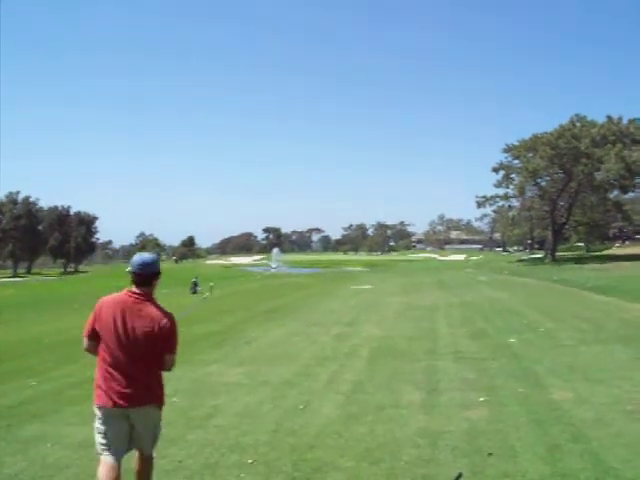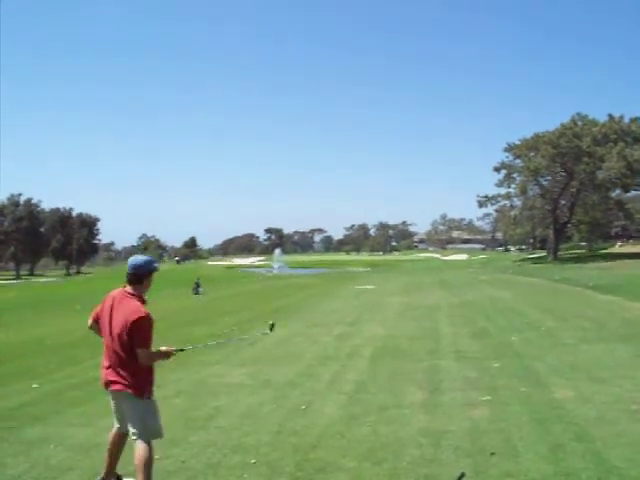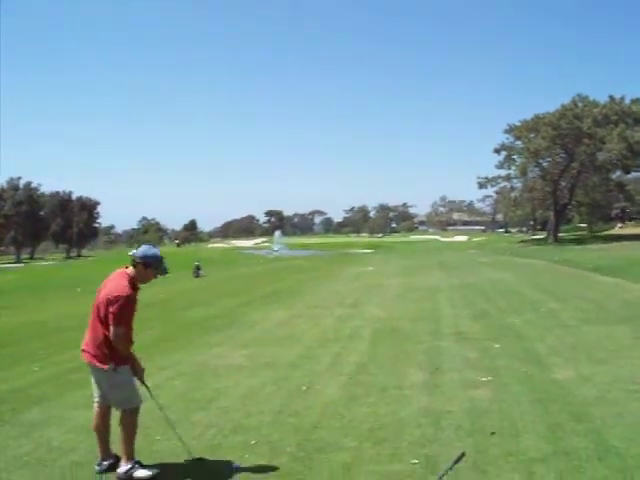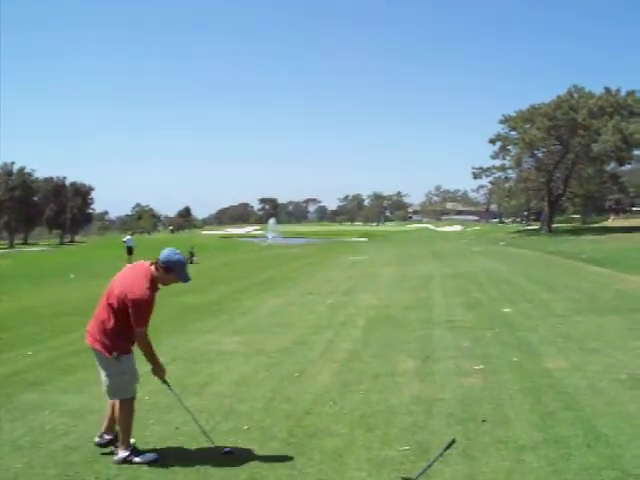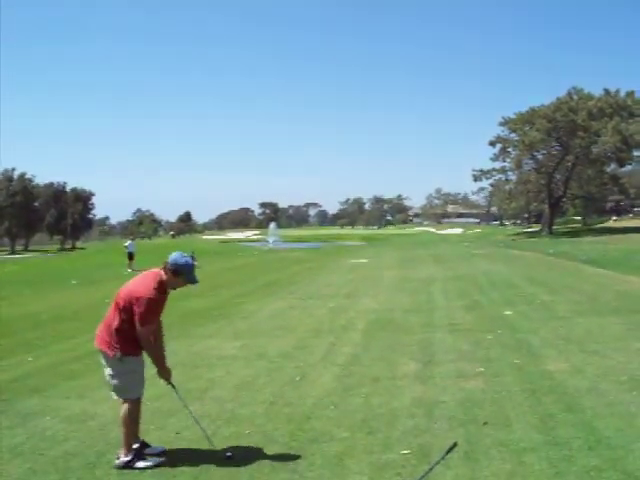
dt=0.7s
person 1, frame 1
left shoulder: (104, 305)
right shoulder: (164, 319)
left elbow: (89, 346)
right elbow: (168, 364)
left hip: (109, 396)
right hip: (146, 398)
left knee: (109, 456)
right knee: (145, 453)
person 1, frame 2
left shoulder: (112, 297)
right shoulder: (141, 315)
left elbow: (92, 324)
right elbow: (144, 359)
right wrist: (162, 353)
left hip: (113, 378)
right hip: (134, 384)
left knee: (121, 428)
right knee: (145, 439)
person 1, frame 3
left shoulder: (119, 275)
right shoulder: (124, 293)
right elbow: (116, 336)
left wrist: (126, 337)
right wrist: (134, 363)
left hip: (95, 351)
right hip: (108, 357)
left knee: (102, 405)
right knee: (130, 407)
left ankle: (105, 458)
person 1, frame 4
left shoulder: (142, 266)
right shoulder: (143, 294)
right elbow: (140, 336)
right wrist: (156, 365)
left hip: (104, 334)
right hip: (111, 343)
left knee: (122, 390)
right knee: (126, 395)
left ankle: (107, 433)
right ankle: (124, 450)
person 1, frame 5
left shoulder: (158, 281)
right shoulder: (147, 294)
left elbow: (155, 323)
right elbow: (144, 335)
left wrist: (161, 354)
right wrist: (161, 365)
left hip: (127, 342)
right hip: (117, 346)
left knee: (135, 395)
right knee: (130, 398)
left ankle: (135, 443)
right ankle: (126, 455)
